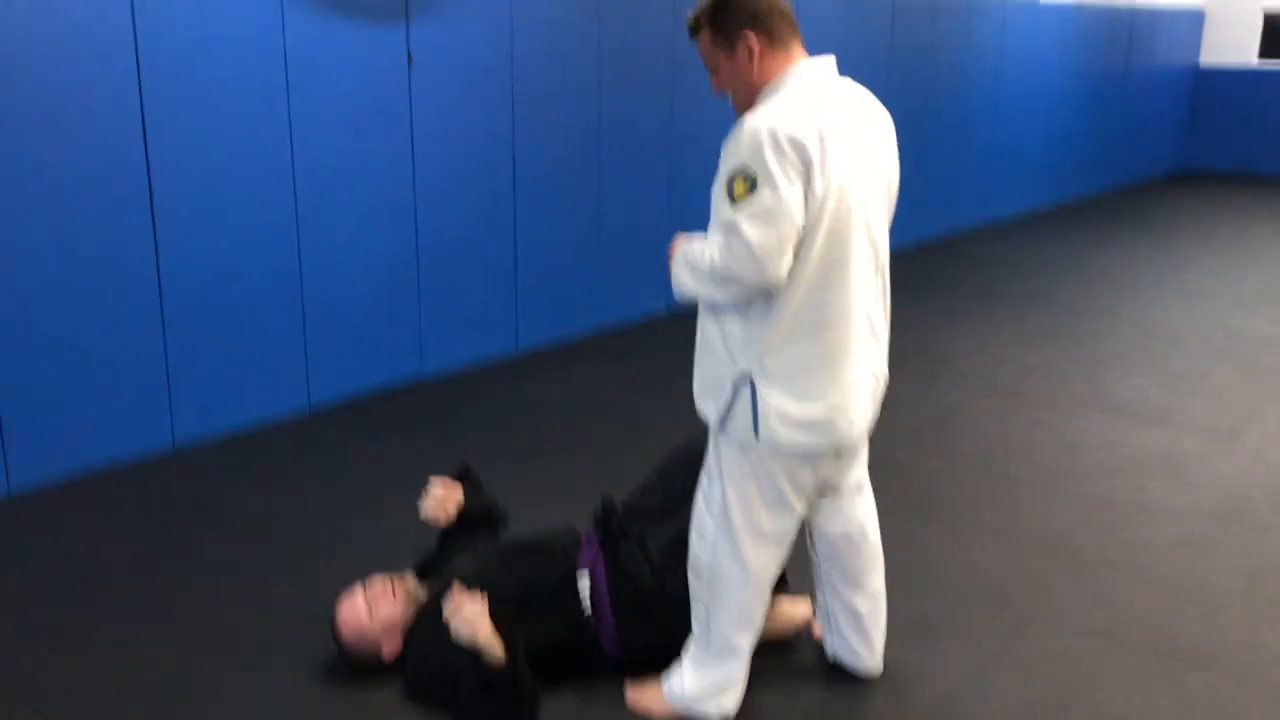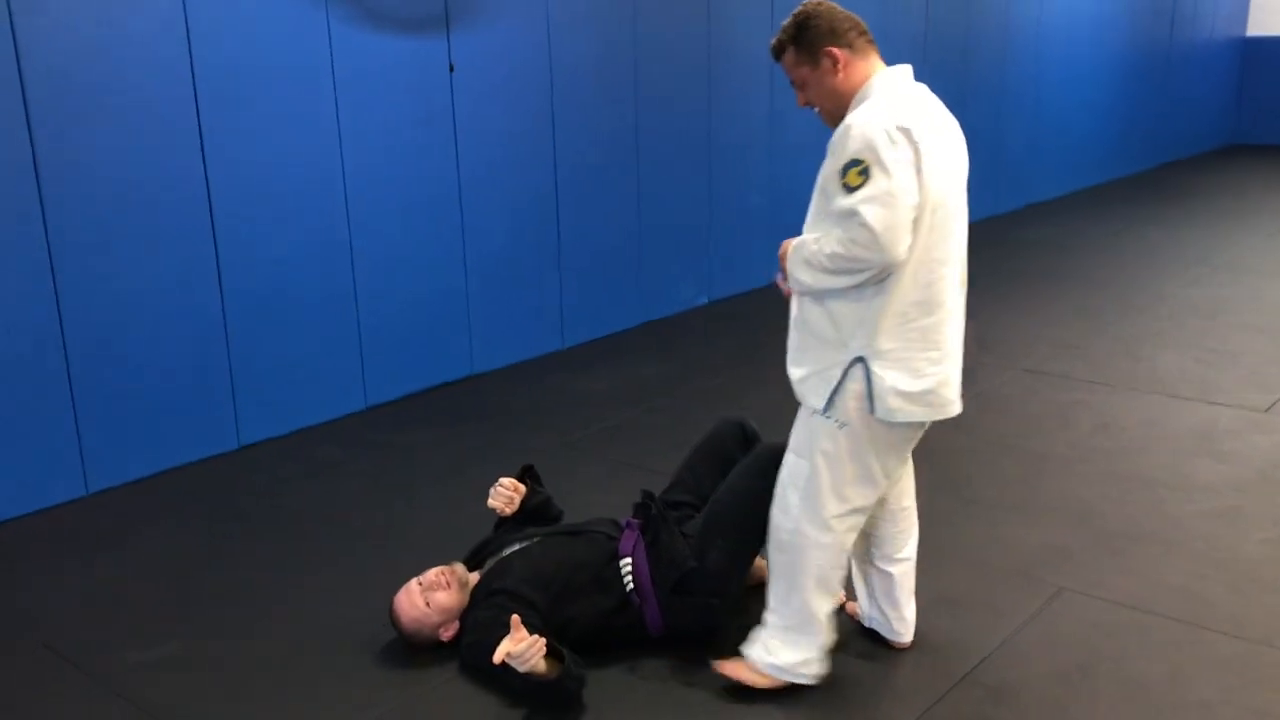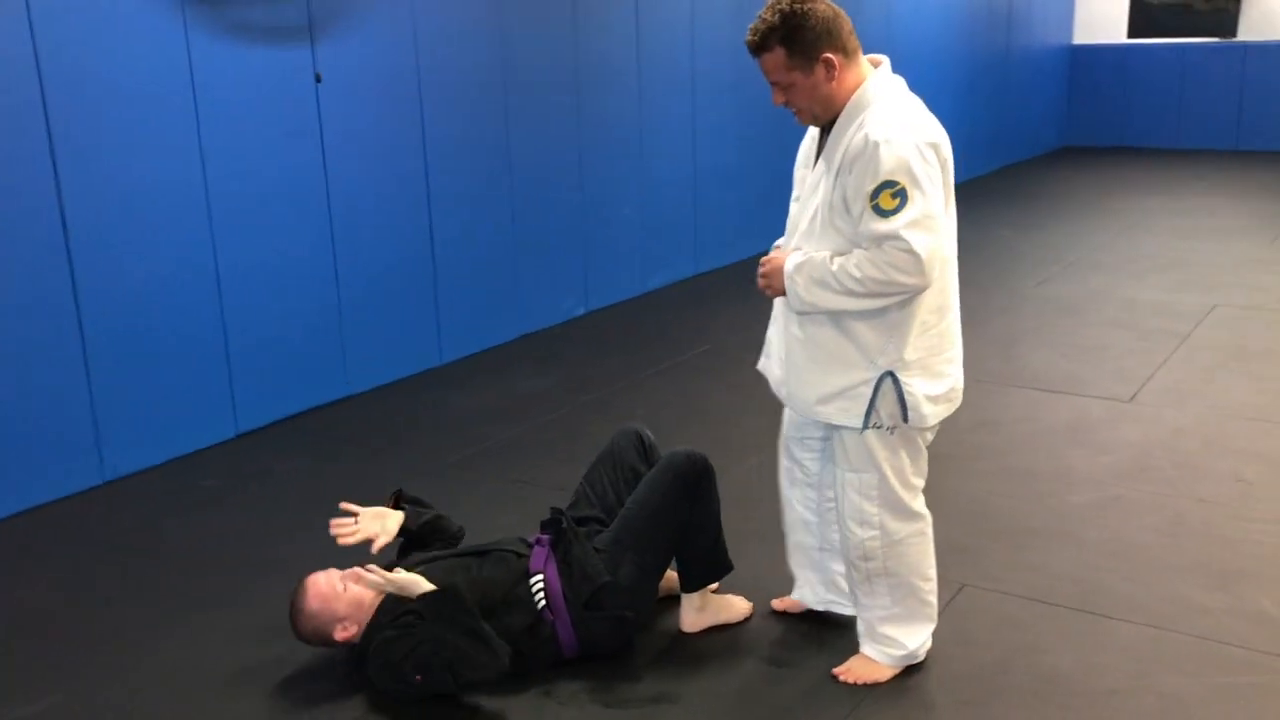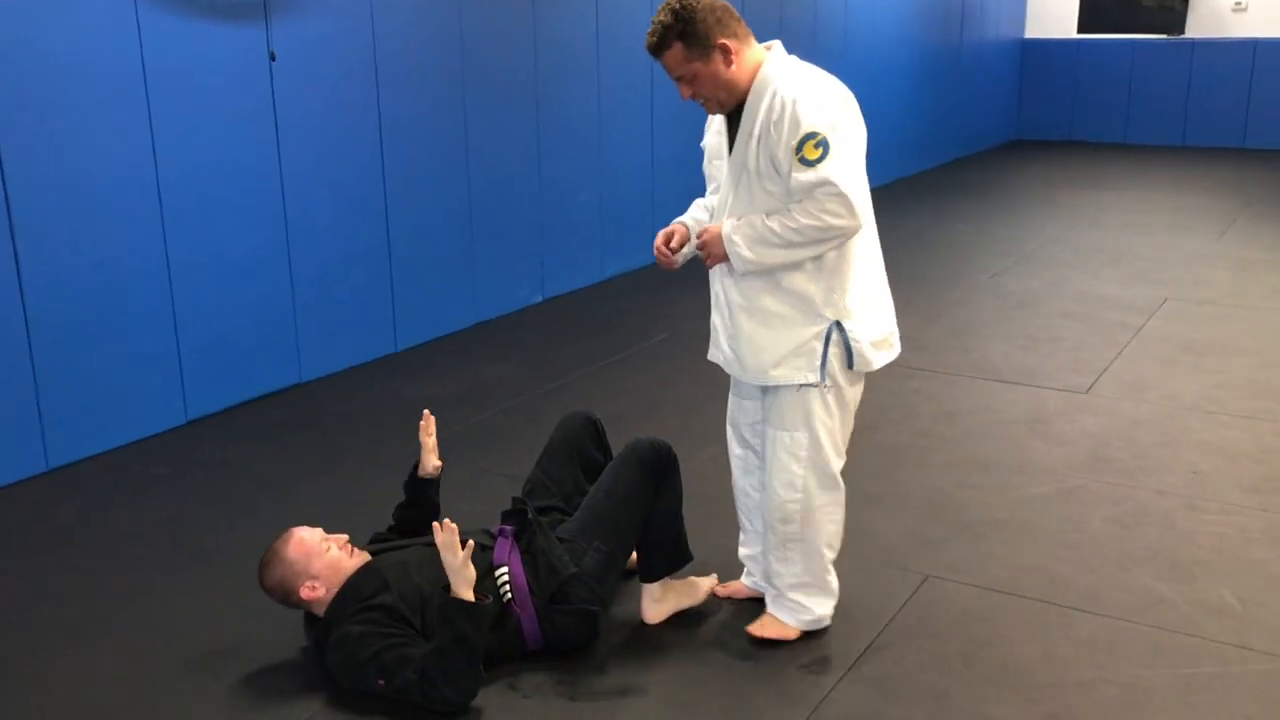
dt=1s
person 1, frame 1
left shoulder: (770, 129)
right shoulder: (864, 109)
left elbow: (751, 261)
left wrist: (686, 258)
left hip: (782, 382)
right hip: (848, 365)
left knee: (737, 535)
right knee: (844, 512)
right ankle: (857, 645)
person 1, frame 2
left shoulder: (874, 125)
right shoulder: (922, 109)
left elbow: (872, 242)
left wrist: (799, 257)
right wrist: (815, 255)
left hip: (871, 360)
right hip: (901, 348)
left knee: (814, 502)
right knee: (878, 485)
left ankle: (787, 653)
right ankle: (889, 616)
person 1, frame 3
left shoulder: (894, 137)
right shoulder: (836, 118)
left elbow: (904, 263)
left wrist: (799, 275)
right wrist: (788, 253)
left hip: (878, 365)
right hip: (827, 354)
left knee: (876, 507)
right knee: (806, 468)
left ankle: (897, 639)
right ankle: (826, 589)
person 1, frame 4
left shoulder: (806, 101)
right shoulder: (730, 110)
left elbow: (837, 209)
left wrist: (734, 243)
right wrist: (690, 228)
left hip: (815, 328)
right hip: (760, 322)
left knee: (799, 473)
right knee: (753, 458)
left ankle: (801, 602)
right ankle: (768, 573)
person 2, frame 1
left shoulder: (431, 574)
right shoulder: (434, 653)
left elbow: (489, 521)
left wrist: (459, 500)
right wrist: (487, 649)
left hip: (608, 550)
right hip: (634, 607)
left knee: (707, 451)
person 2, frame 2
left shoulder: (483, 558)
right shoulder: (484, 629)
left elbow: (548, 517)
right elbow: (563, 684)
left wrist: (522, 492)
right wrist: (533, 665)
left hip: (644, 537)
right hip: (675, 587)
left knee: (735, 434)
right knee: (773, 460)
left ankle: (749, 559)
person 2, frame 3
left shoulder: (384, 593)
right shoulder: (394, 653)
left elbow: (447, 535)
right elbow: (484, 662)
left wrist: (397, 515)
right wrist: (426, 591)
left hip: (556, 555)
right hip: (591, 602)
left knee: (634, 442)
right knee: (687, 468)
left ankle: (659, 573)
right ankle: (698, 603)
person 2, frame 4
left shoulder: (356, 573)
right shoulder: (358, 645)
left elbow: (411, 533)
left wrist: (427, 471)
right wrist: (463, 590)
left hip: (518, 544)
right hip: (555, 591)
left knee: (580, 427)
right knee: (650, 456)
left ankle: (622, 547)
right ankle: (658, 591)
